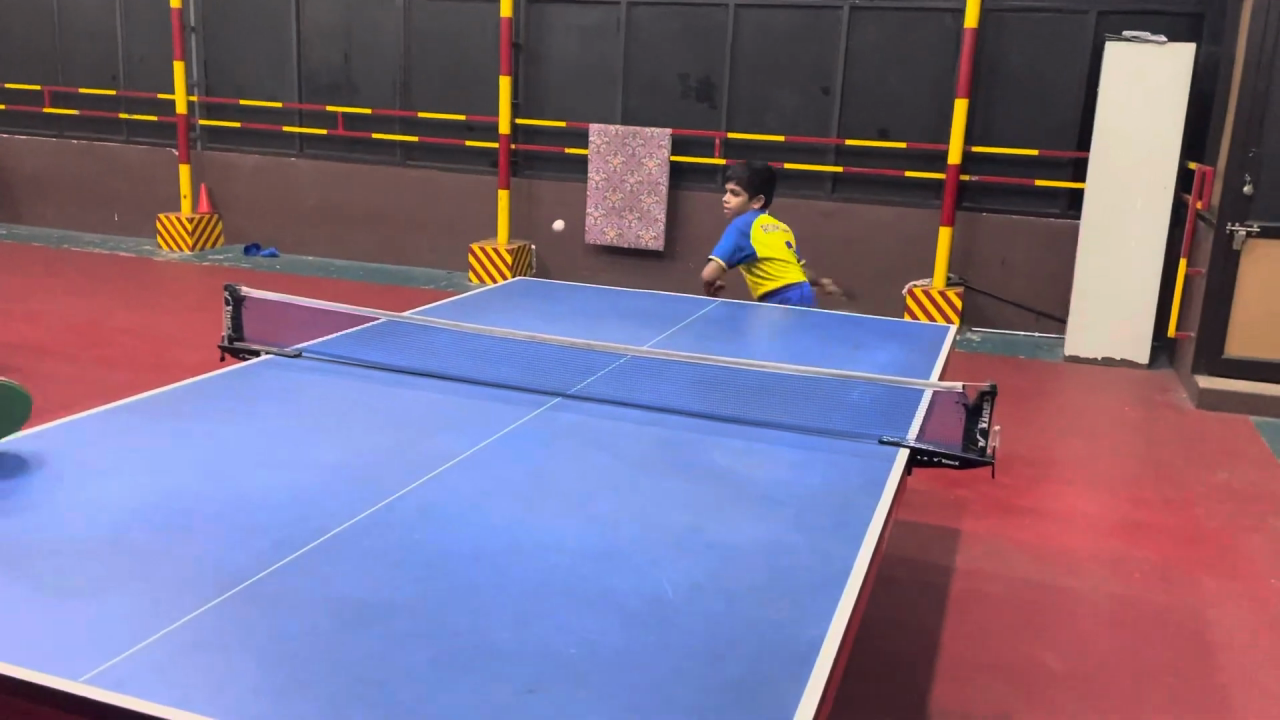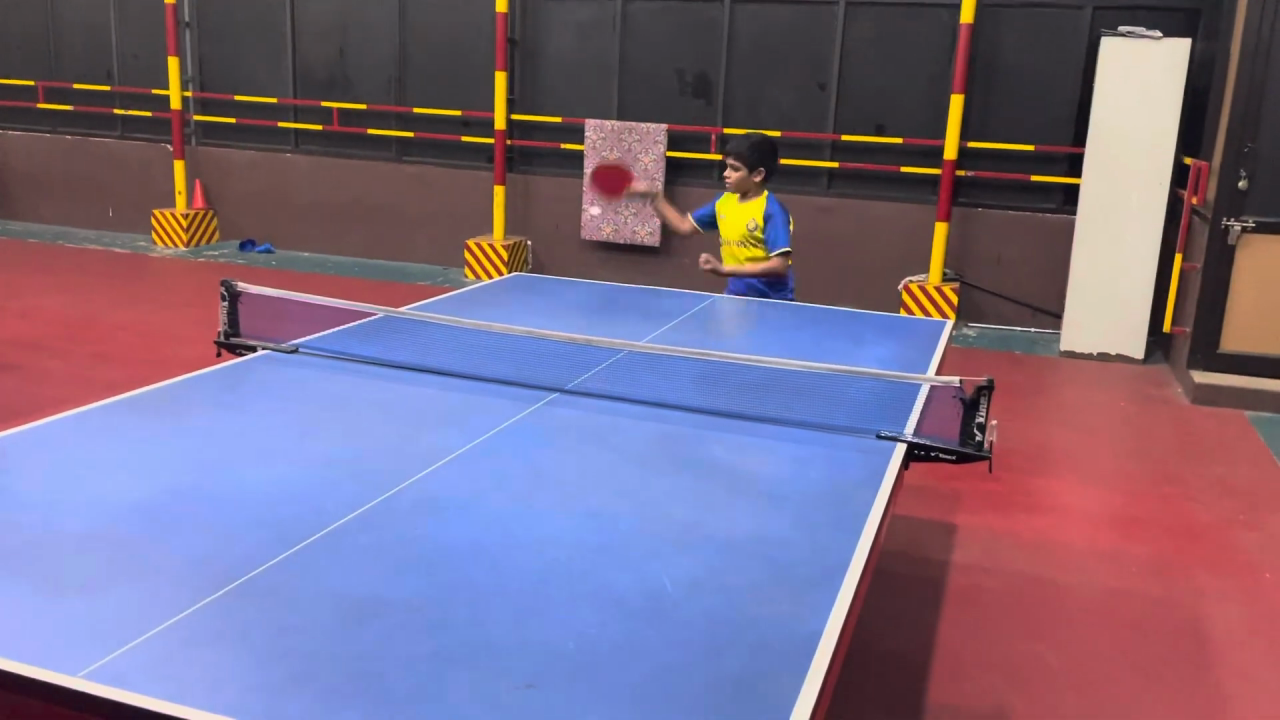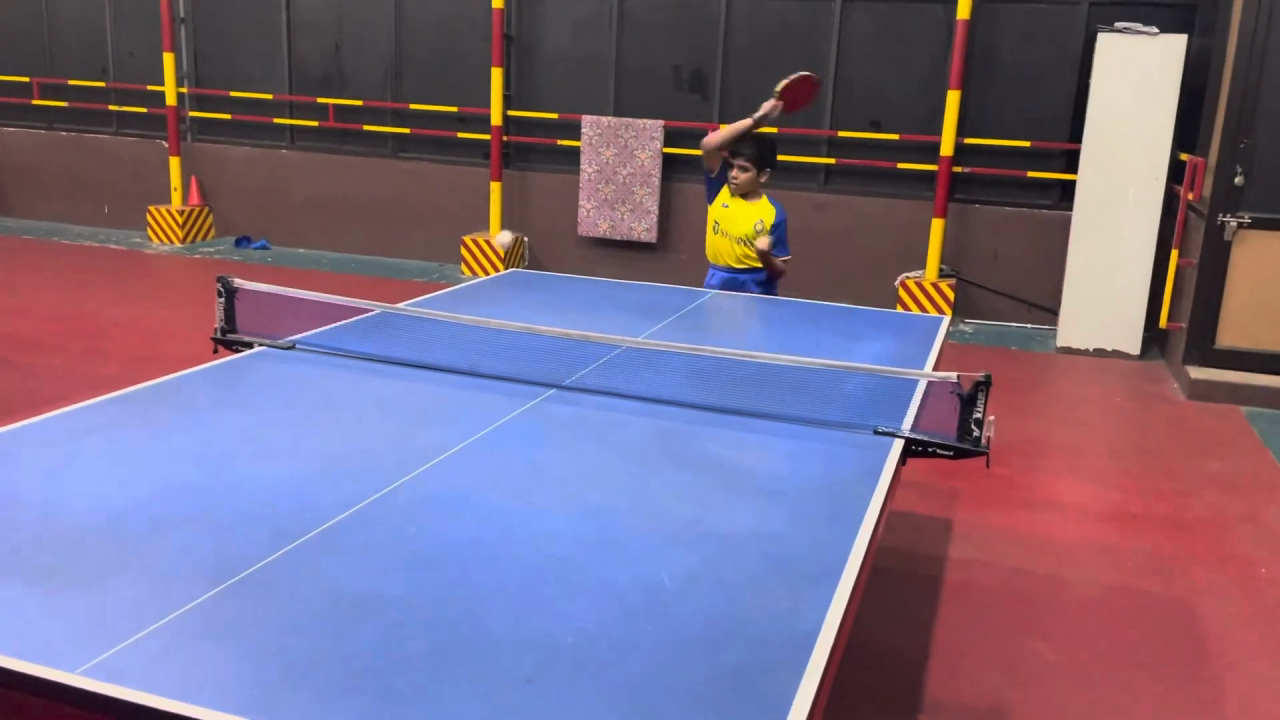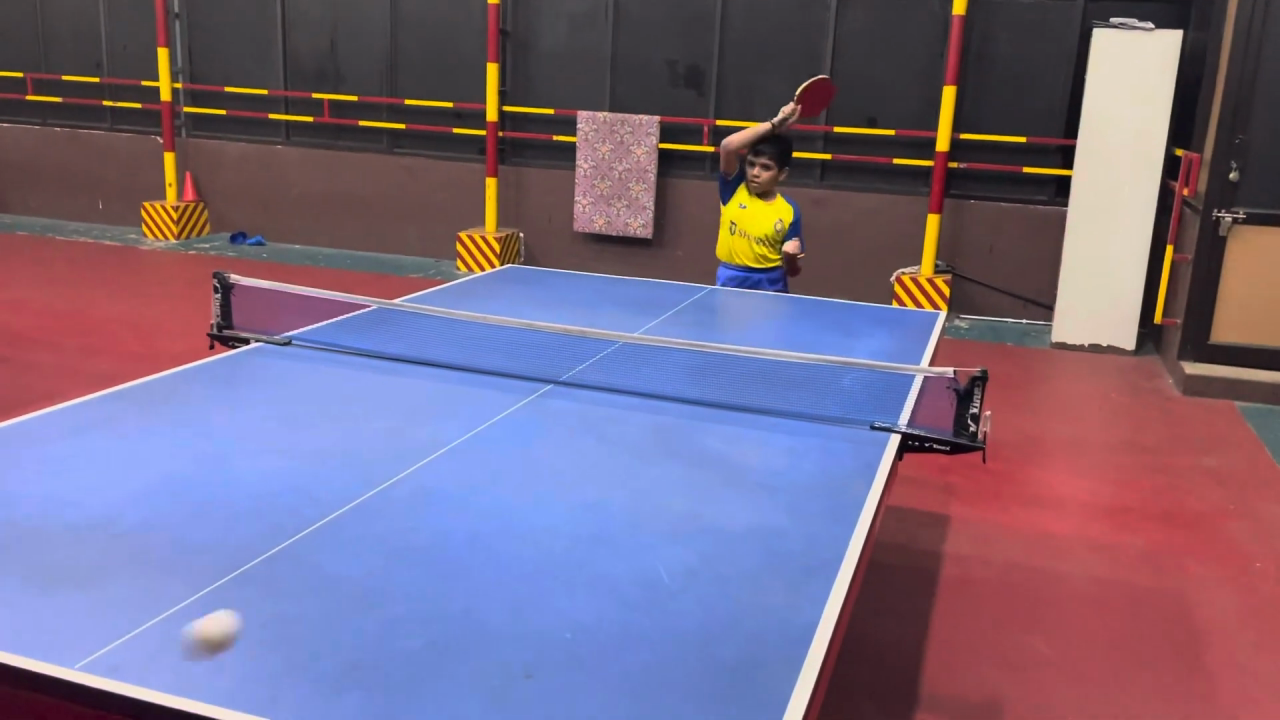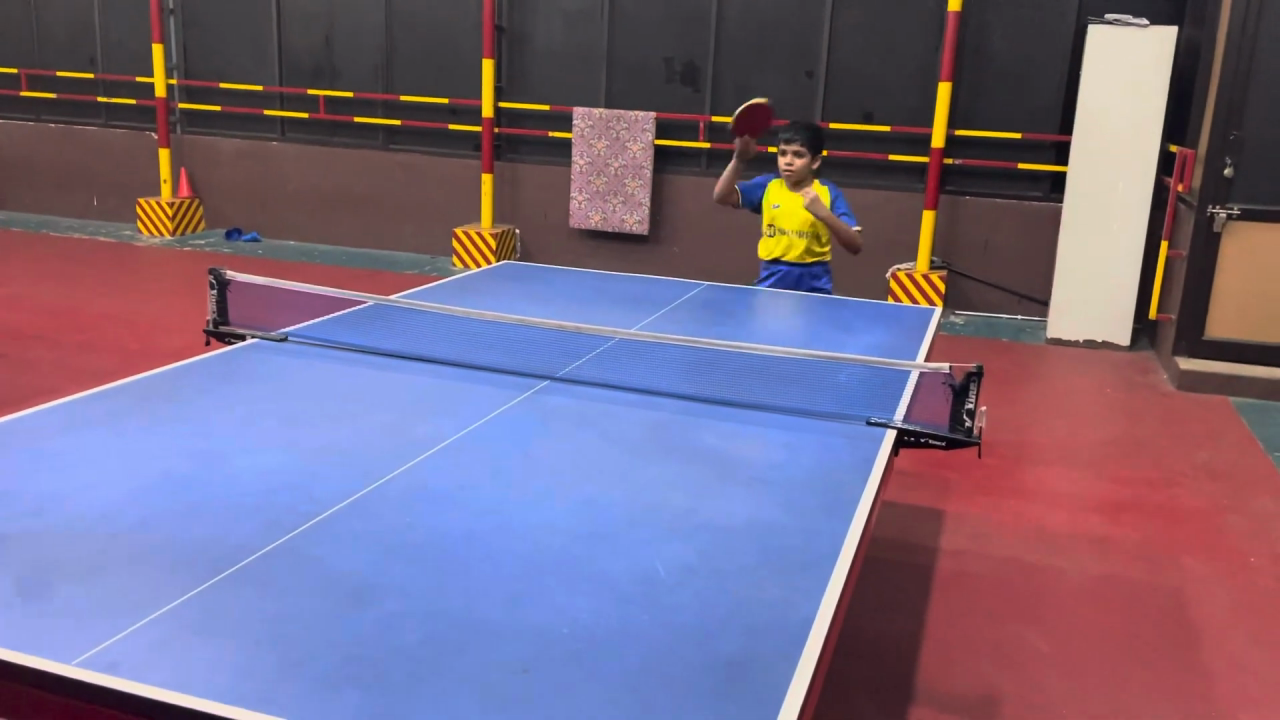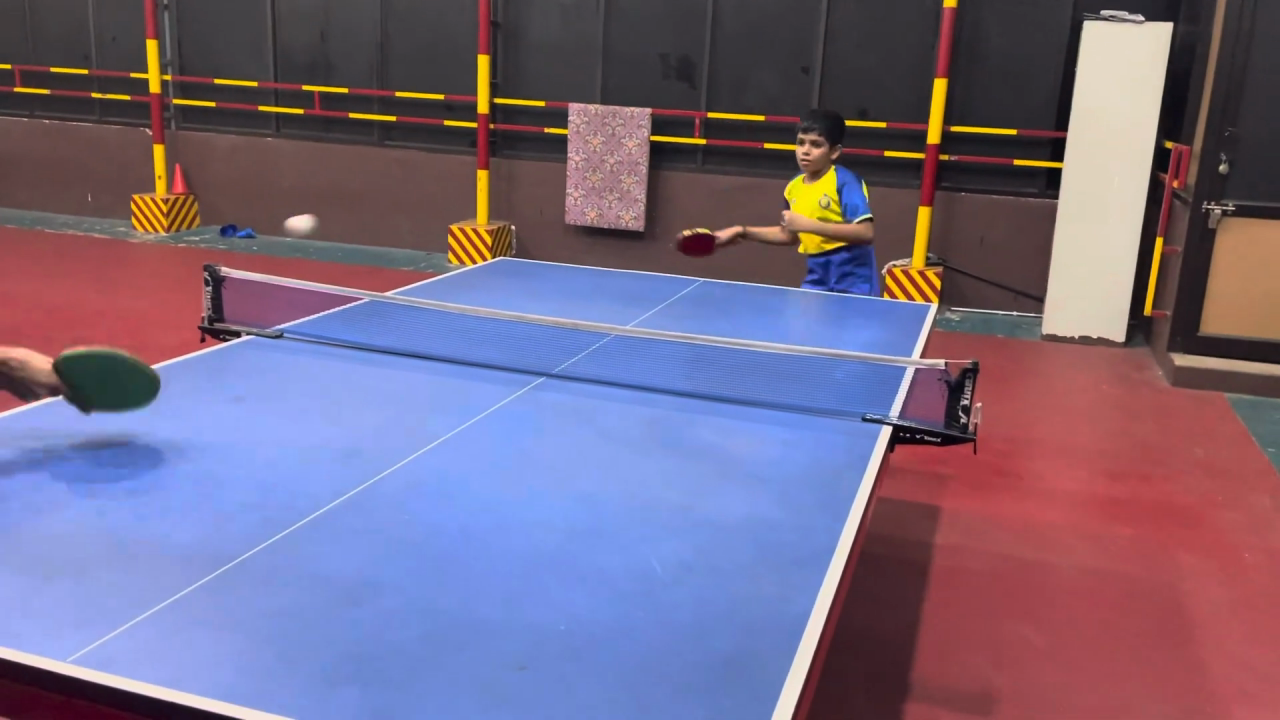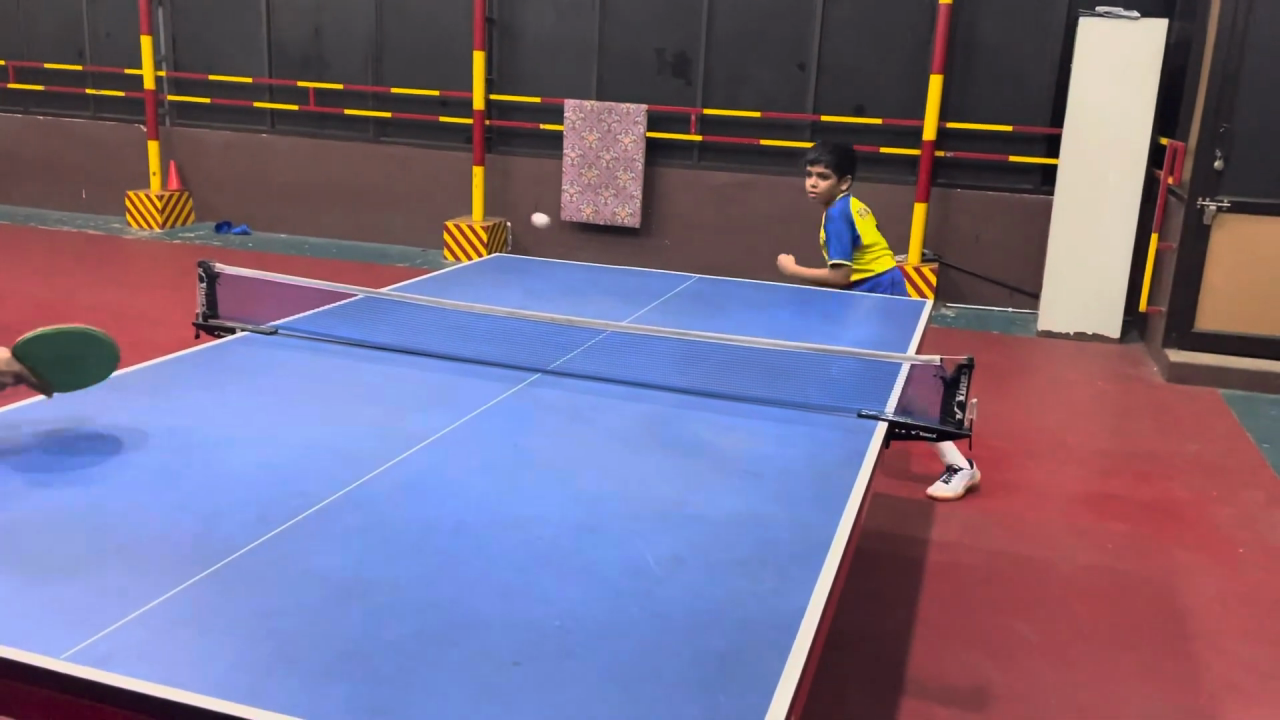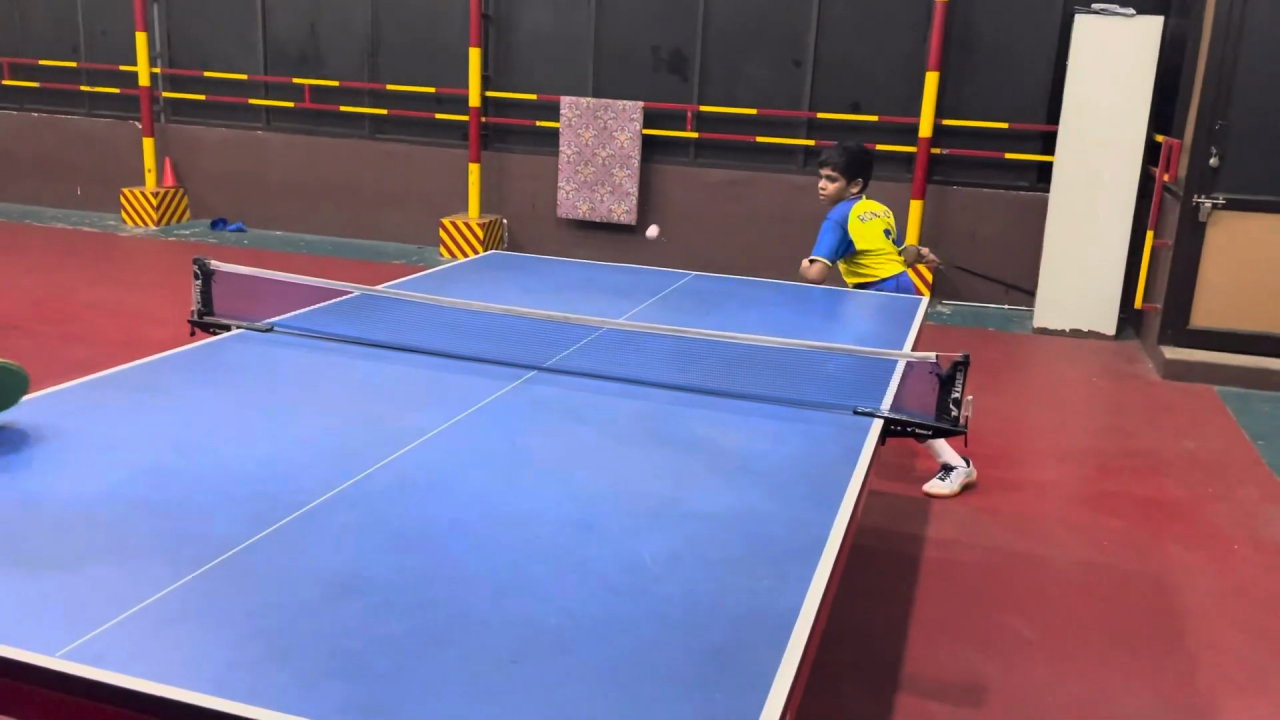
dt=0.2s
person 1, frame 1
left shoulder: (742, 225)
right shoulder: (780, 227)
left elbow: (710, 275)
right elbow: (798, 270)
left wrist: (711, 289)
right wrist: (819, 282)
left hip: (786, 305)
person 1, frame 2
left shoulder: (773, 210)
right shoulder: (725, 201)
left elbow: (780, 266)
right elbow: (684, 226)
left wrist: (724, 269)
right wrist: (653, 196)
left hip: (770, 297)
right hip: (738, 294)
person 1, frame 3
left shoulder: (773, 214)
right shoulder: (721, 189)
left elbow: (778, 271)
right elbow: (708, 145)
left wrist: (765, 256)
right wrist: (755, 119)
left hip: (756, 292)
right hip: (717, 287)
person 1, frame 4
left shoulder: (789, 212)
right shoulder: (734, 188)
left elbow: (792, 270)
right elbow: (727, 146)
left wrist: (790, 257)
right wrist: (775, 123)
left hip: (769, 290)
right hip: (729, 286)
person 1, frame 5
left shoulder: (829, 194)
right shoulder: (769, 187)
left elbow: (855, 245)
right elbow: (721, 197)
left wrist: (823, 212)
right wrist: (739, 157)
left hip: (814, 287)
right hip: (771, 285)
person 1, frame 6
left shoulder: (846, 182)
right shoulder: (794, 188)
left elbow: (865, 234)
right elbow: (790, 237)
left wrist: (810, 225)
right wrist: (742, 231)
left hip: (853, 278)
right hip: (818, 278)
person 1, frame 7
left shoulder: (838, 212)
right shoulder: (849, 207)
left elbow: (838, 277)
left wrist: (793, 269)
left hip: (880, 297)
right hip: (867, 296)
person 1, frame 8
left shoulder: (839, 218)
right shoulder: (879, 212)
left elbow: (817, 275)
right elbow: (904, 255)
left wrist: (804, 267)
right wrist: (918, 254)
right hip: (885, 299)
